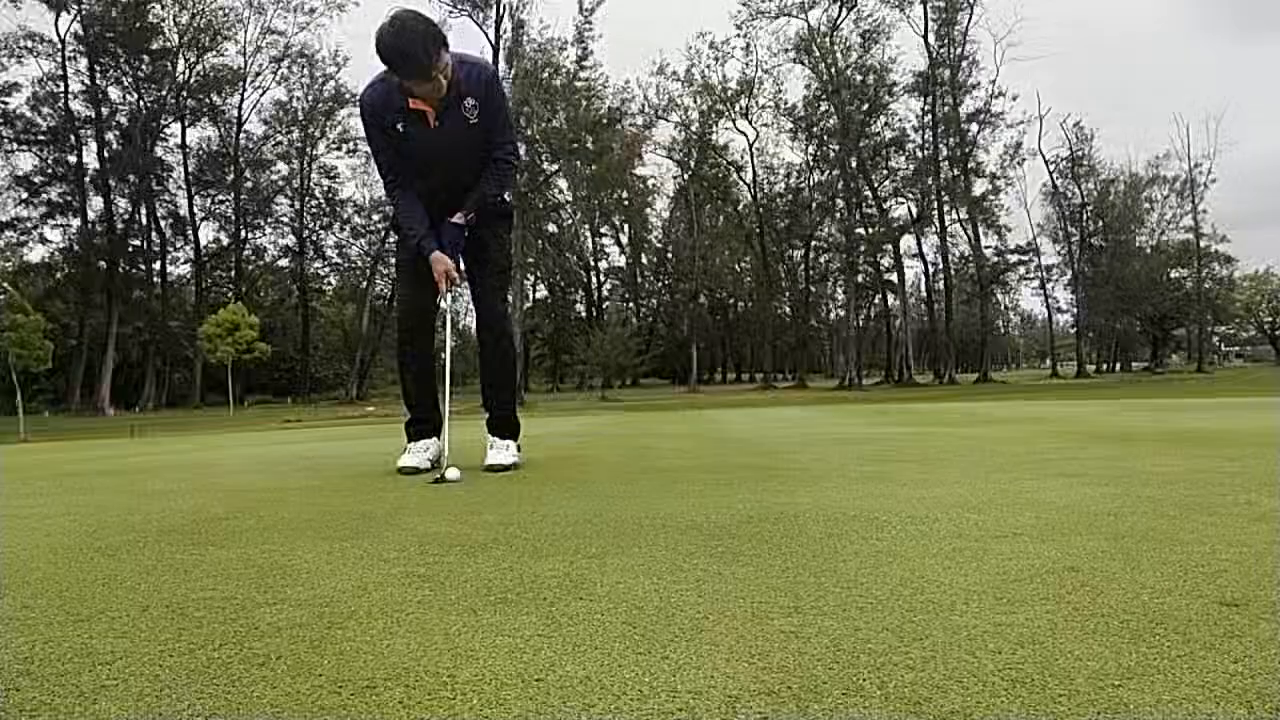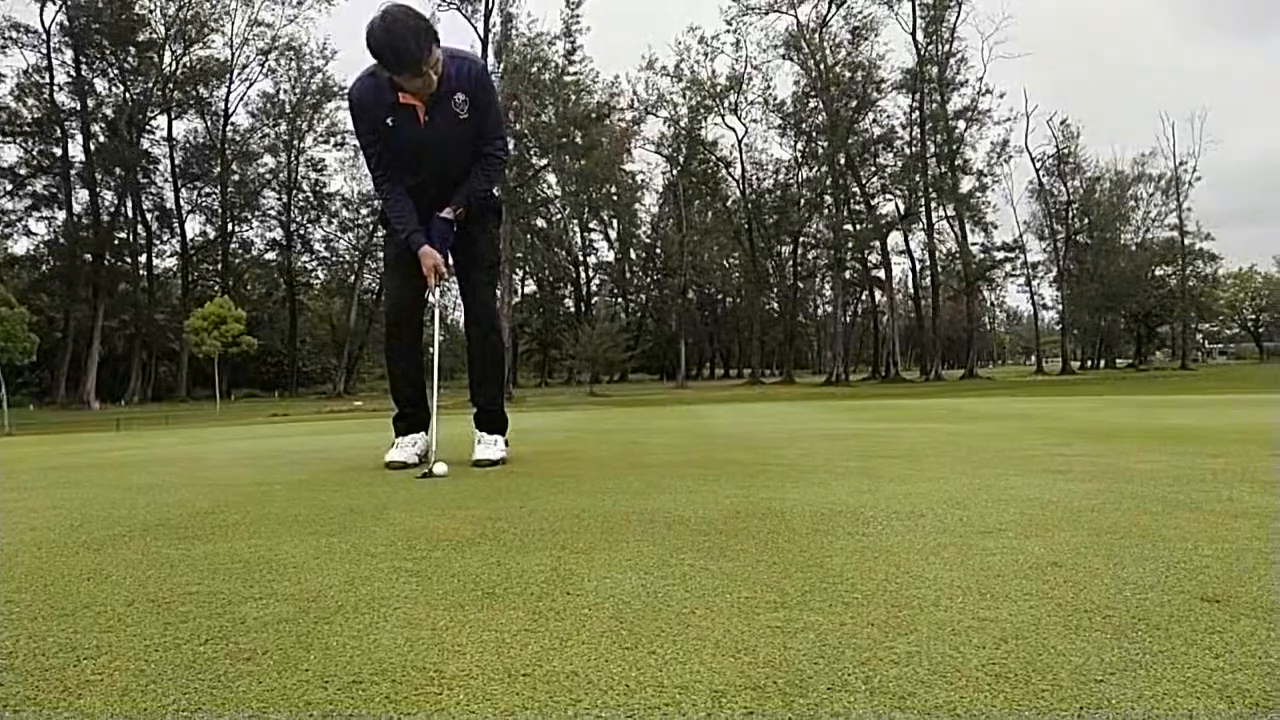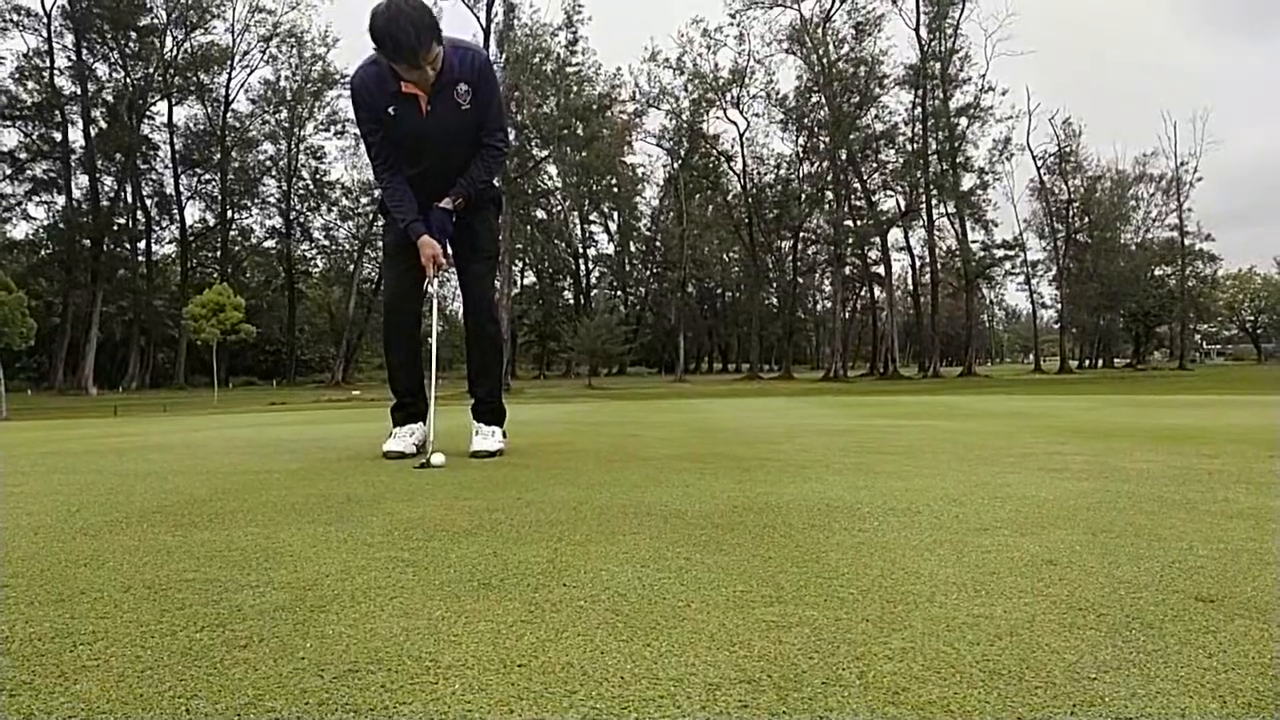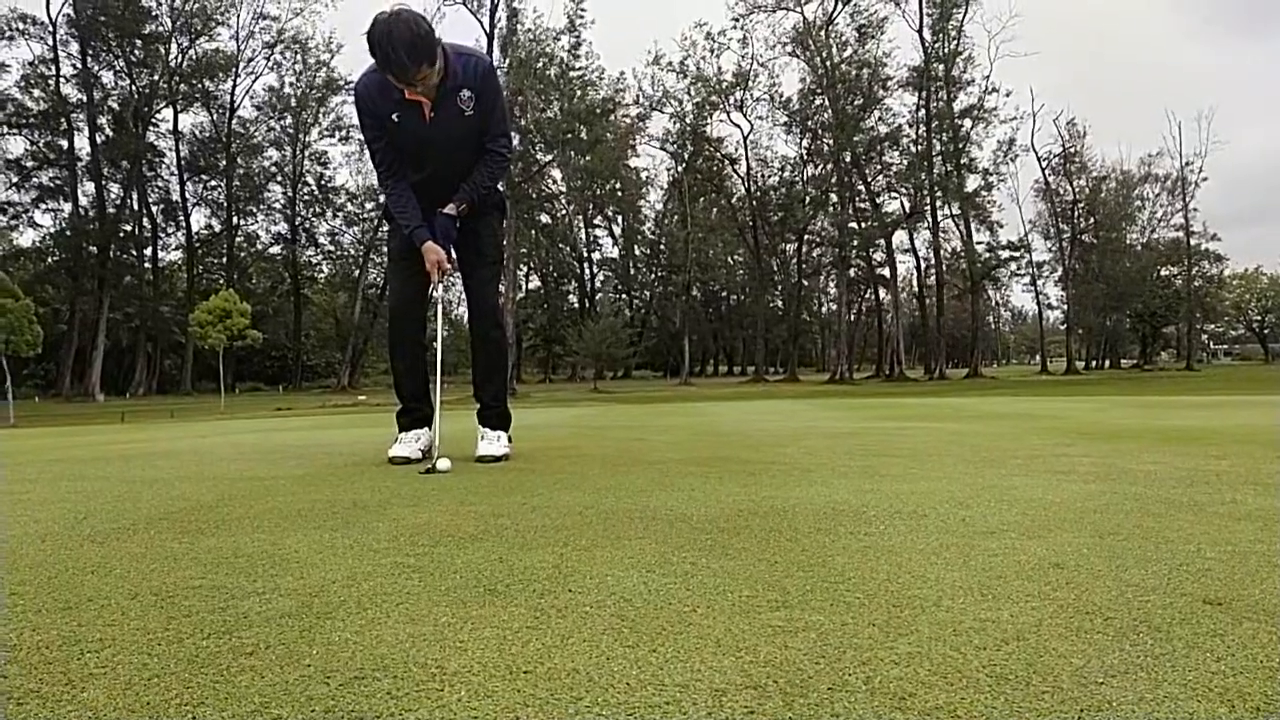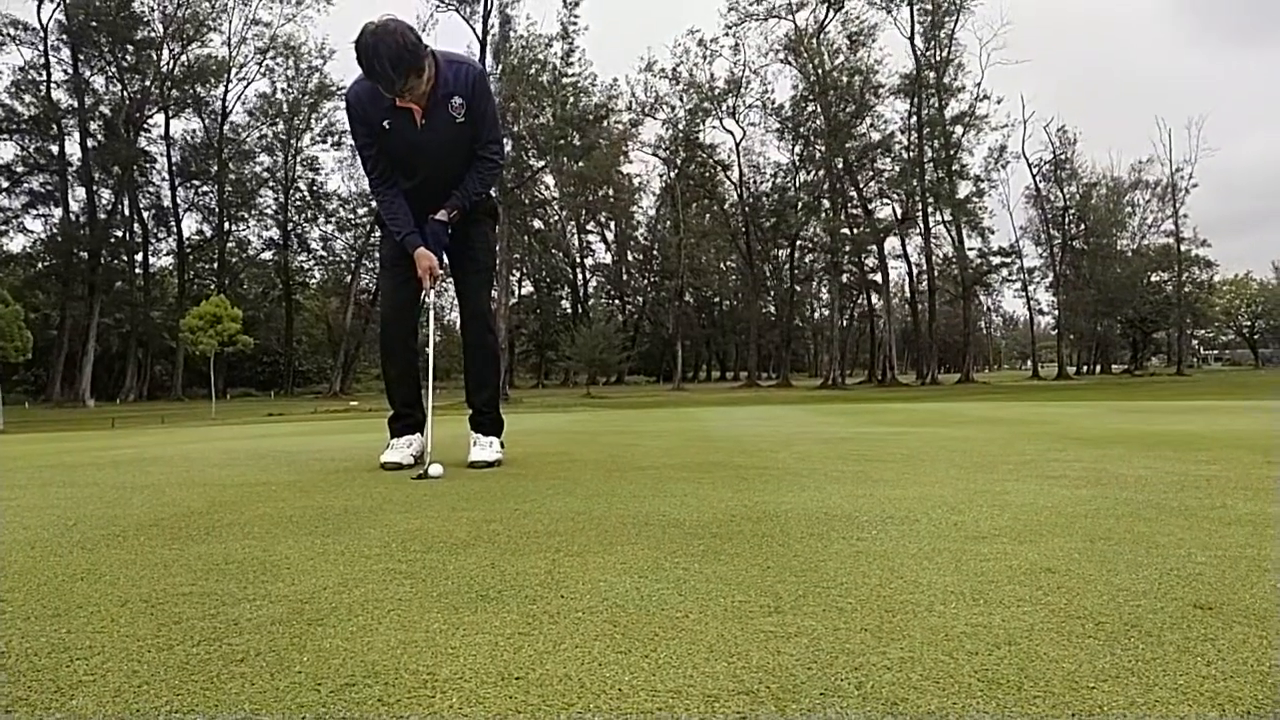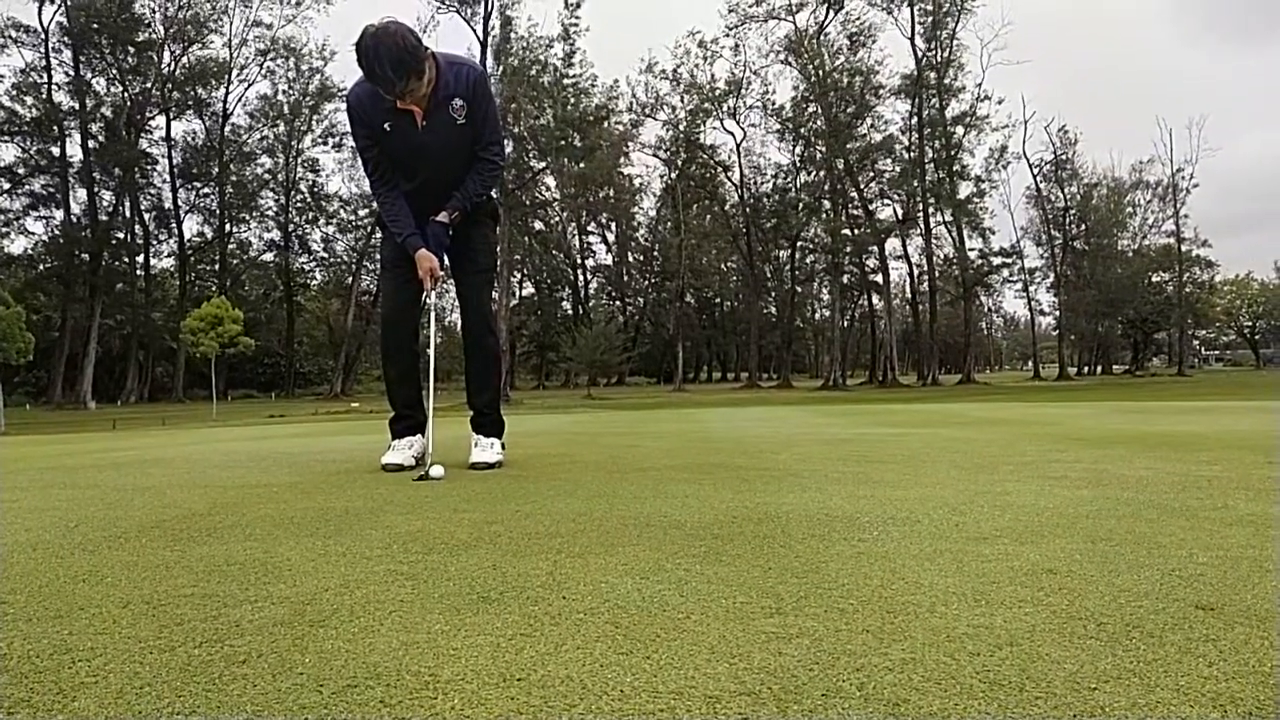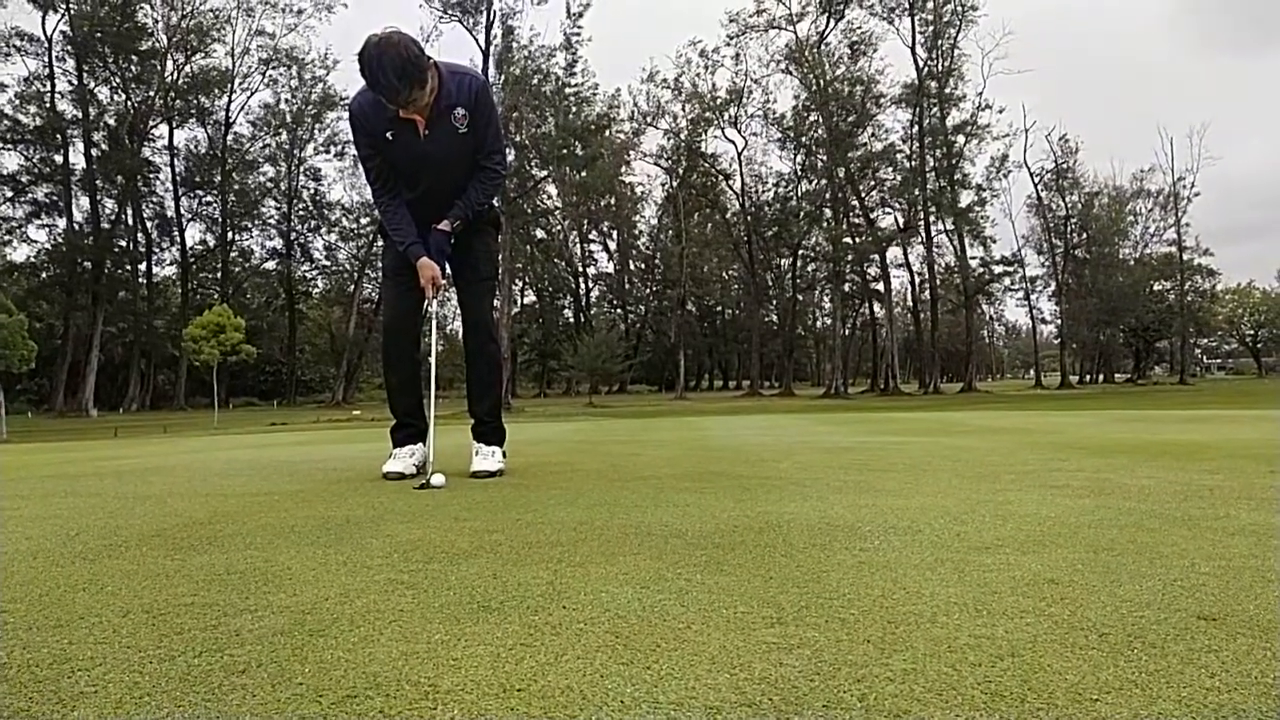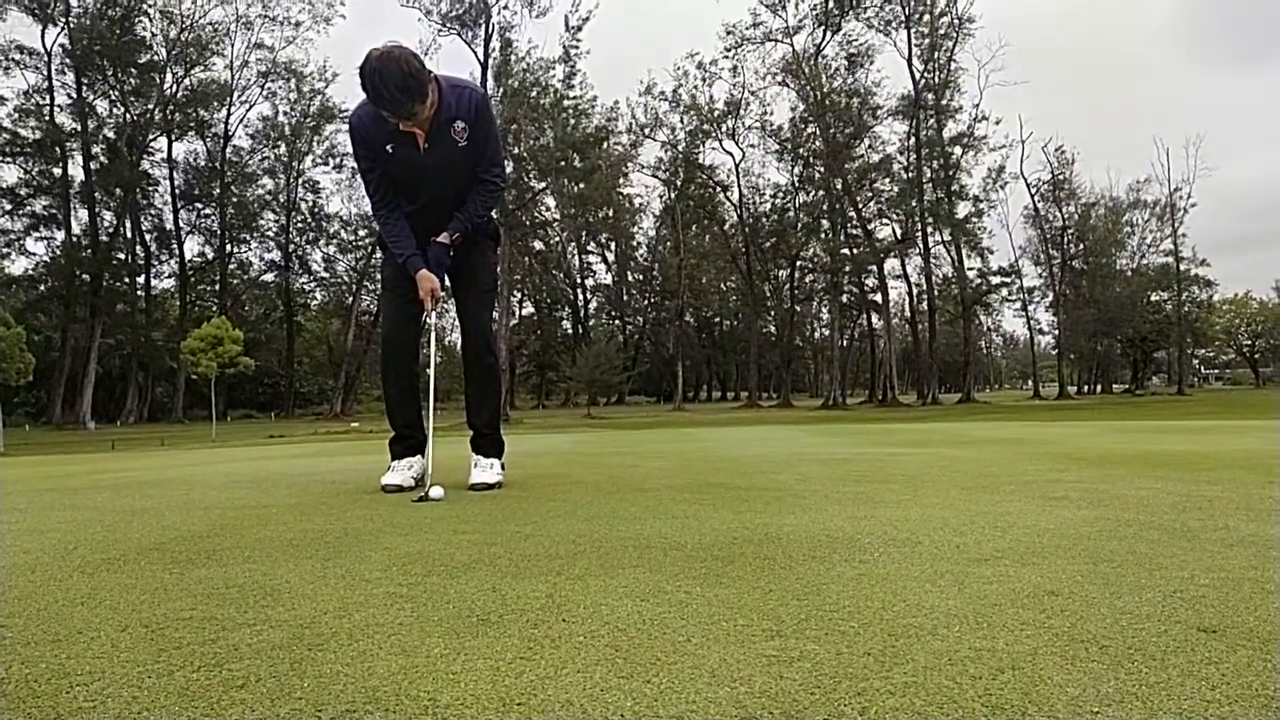
dt=0.3s
person 1, frame 1
left shoulder: (481, 77)
right shoulder: (376, 102)
left elbow: (505, 158)
right elbow: (397, 186)
left wrist: (464, 217)
right wrist: (430, 249)
left hip: (482, 212)
right hip: (419, 220)
left knee: (493, 316)
right knee: (412, 322)
left ankle: (504, 434)
right ankle: (423, 435)
person 1, frame 2
left shoulder: (471, 72)
right shoulder: (365, 95)
left elbow: (495, 152)
right elbow: (386, 180)
left wrist: (454, 211)
right wrist: (420, 243)
left hip: (471, 207)
right hip: (408, 214)
left knee: (482, 311)
right knee: (400, 315)
left ankle: (491, 429)
right ankle: (411, 430)
person 1, frame 3
left shoulder: (473, 63)
right shoulder: (367, 83)
left elbow: (496, 144)
right elbow: (386, 169)
left wrist: (454, 201)
right wrist: (418, 232)
left hip: (471, 197)
right hip: (407, 205)
left knee: (480, 301)
right knee: (398, 305)
left ankle: (488, 420)
right ankle: (408, 420)
person 1, frame 4
left shoulder: (476, 69)
right shoulder: (370, 91)
left elbow: (499, 150)
right elbow: (389, 175)
left wrist: (456, 207)
right wrist: (421, 238)
left hip: (474, 203)
right hip: (411, 210)
left knee: (485, 307)
right knee: (403, 311)
left ankle: (494, 424)
right ankle: (414, 425)
person 1, frame 5
left shoulder: (468, 77)
right shoulder: (361, 99)
left elbow: (491, 157)
right elbow: (382, 182)
left wrist: (448, 213)
right wrist: (414, 245)
left hip: (467, 209)
right hip: (403, 217)
left knee: (477, 313)
right knee: (394, 317)
left ankle: (486, 430)
right ankle: (406, 431)
person 1, frame 6
left shoulder: (468, 78)
right shoulder: (362, 101)
left elbow: (492, 158)
right elbow: (383, 184)
left wrist: (450, 214)
right wrist: (414, 246)
left hip: (468, 210)
right hip: (403, 218)
left knee: (478, 314)
right knee: (395, 318)
left ankle: (488, 431)
right ankle: (407, 432)
person 1, frame 7
left shoulder: (470, 88)
right shoulder: (364, 110)
left elbow: (493, 166)
right elbow: (385, 193)
left wrist: (451, 223)
right wrist: (417, 254)
left hip: (470, 219)
right hip: (406, 227)
left knee: (480, 322)
right knee: (397, 326)
left ankle: (489, 439)
right ankle: (409, 440)
person 1, frame 8
left shoulder: (470, 101)
right shoulder: (364, 123)
left elbow: (493, 179)
right elbow: (384, 205)
left wrist: (450, 236)
right wrist: (416, 267)
left hip: (469, 232)
right hip: (405, 239)
left knee: (478, 335)
right knee: (396, 339)
left ankle: (488, 452)
right ankle: (407, 452)
